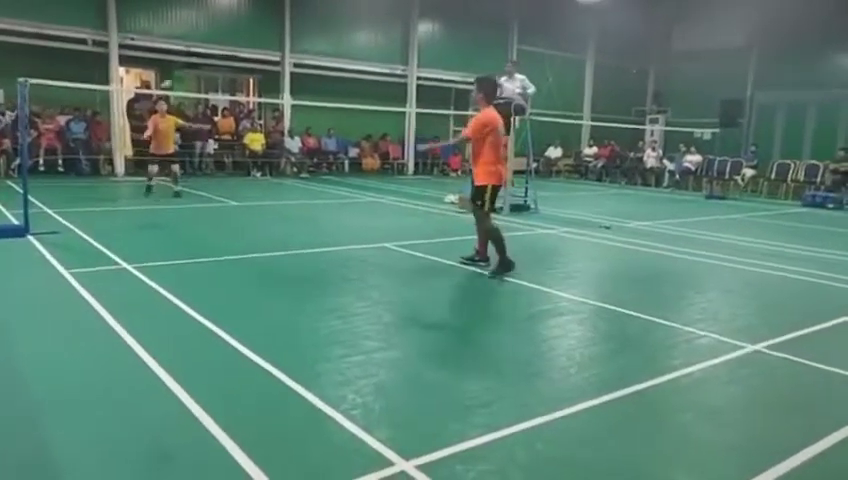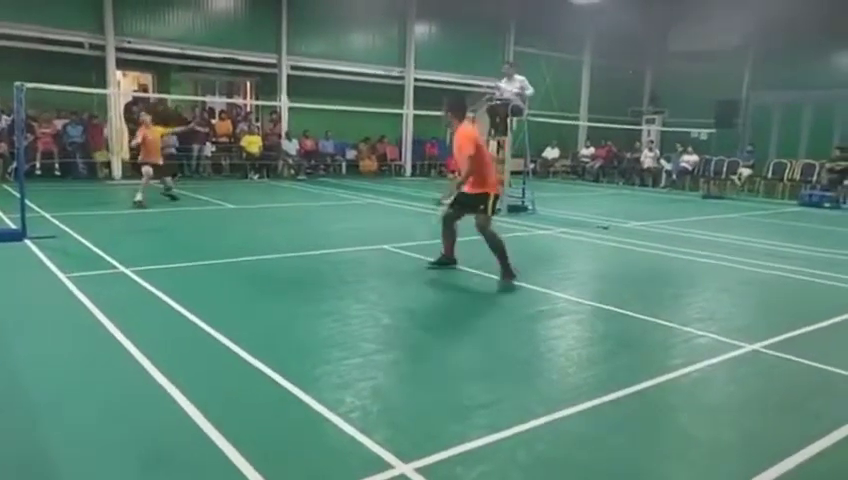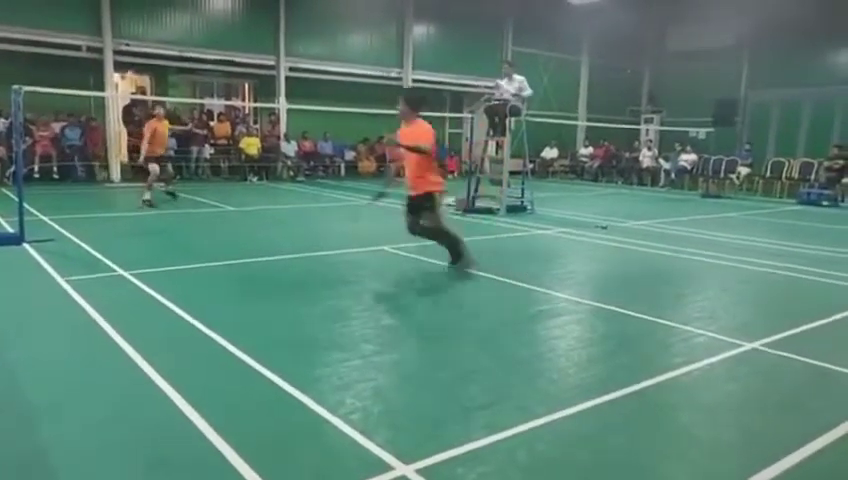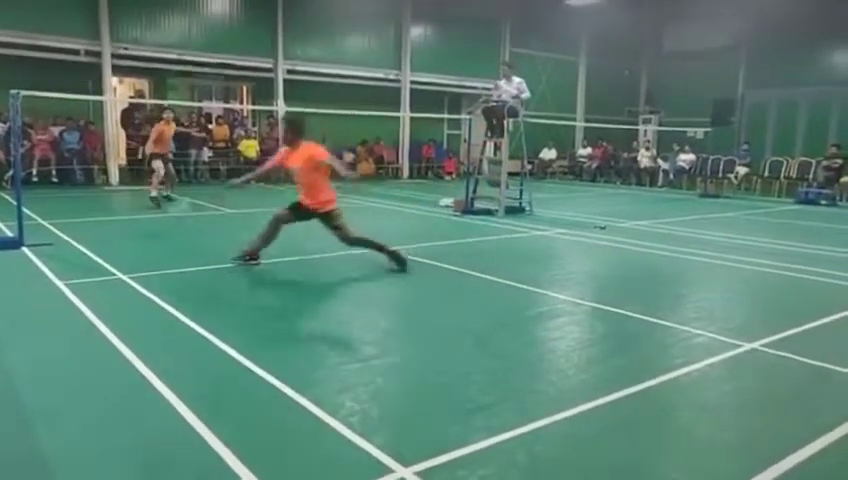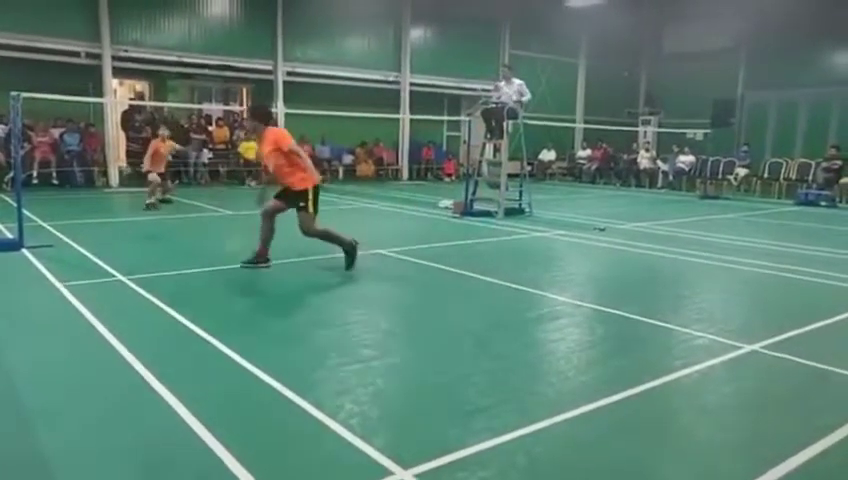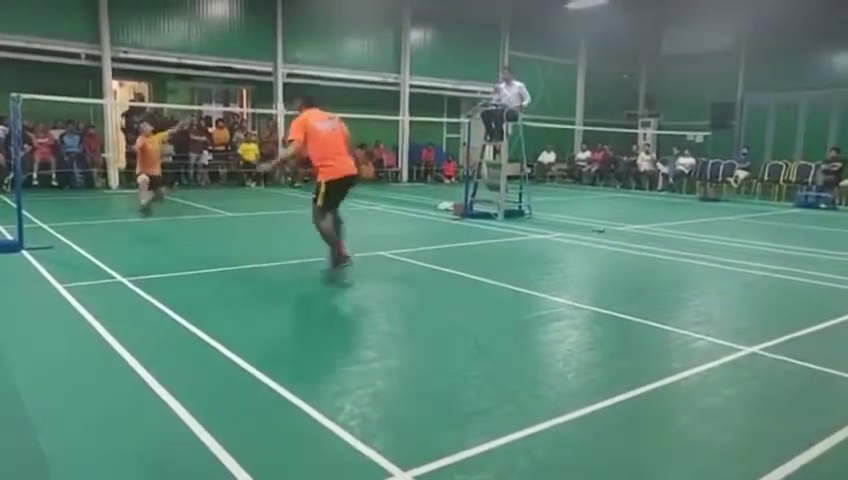
dt=0.4s
person 1, frame 1
left shoulder: (485, 117)
right shoulder: (491, 115)
left elbow: (459, 140)
left wrist: (432, 146)
left hip: (488, 176)
right hip: (485, 175)
left knee: (483, 218)
right knee: (480, 215)
left ankle: (505, 260)
right ankle: (481, 254)
person 1, frame 2
left shoulder: (465, 133)
right shoulder: (461, 132)
left elbow: (469, 169)
left wrist: (456, 187)
right wrist: (458, 186)
left hip: (485, 188)
right hip: (471, 187)
left knee: (483, 226)
right knee: (448, 216)
left ankle: (507, 271)
right ankle: (448, 257)
person 1, frame 3
left shoulder: (423, 129)
right shoulder: (403, 130)
left elbow: (428, 151)
right elbow: (397, 159)
left wrist: (399, 144)
right wrist: (387, 185)
left hip: (430, 186)
right hip: (414, 187)
left knee: (431, 225)
right knee: (413, 228)
left ankle: (458, 248)
right ankle: (454, 249)
person 1, frame 4
left shoulder: (312, 150)
right shoulder: (284, 153)
left elbow: (332, 161)
right elbow: (264, 170)
left wrist: (344, 172)
right wrist: (240, 180)
left hip: (325, 203)
right hip: (306, 202)
left knee: (348, 238)
right knee: (277, 218)
left ankle: (390, 254)
right ankle: (252, 253)
person 1, frame 5
left shoulder: (277, 134)
right shoulder: (263, 141)
left elbow: (299, 152)
right elbow: (272, 169)
left wrist: (313, 172)
left hip: (305, 184)
right hip: (291, 186)
left knee: (307, 229)
right knee: (267, 211)
left ankle: (347, 245)
right ankle: (261, 256)
person 1, frame 6
left shoulder: (301, 121)
right shoulder: (333, 118)
left elbow: (294, 150)
right elbow: (347, 143)
left wrist: (271, 165)
left hip: (330, 174)
right hip: (348, 171)
left knee: (320, 218)
right knee: (331, 211)
left ankle: (339, 256)
right ankle: (338, 253)
